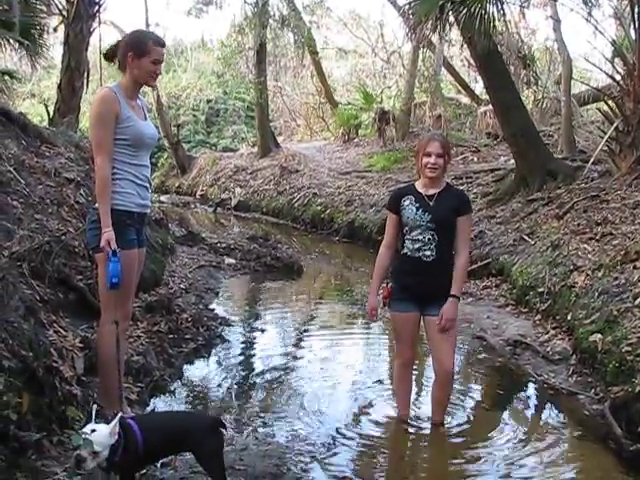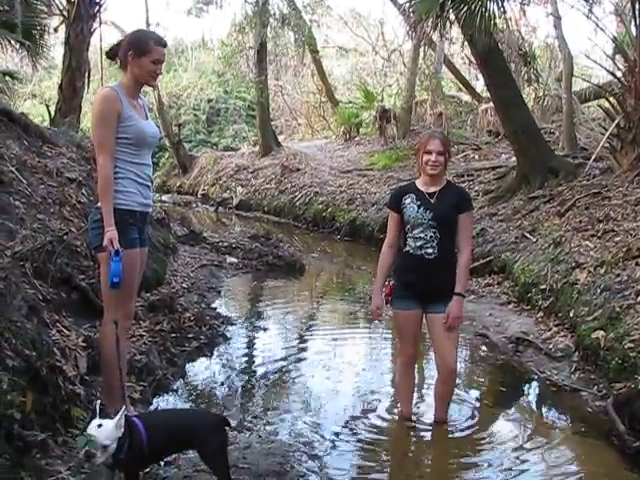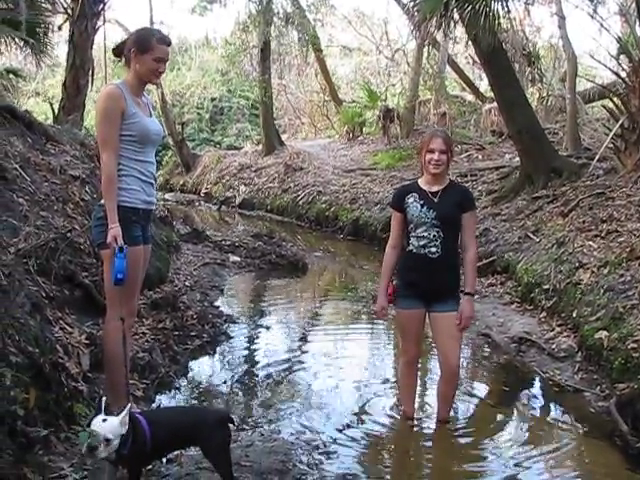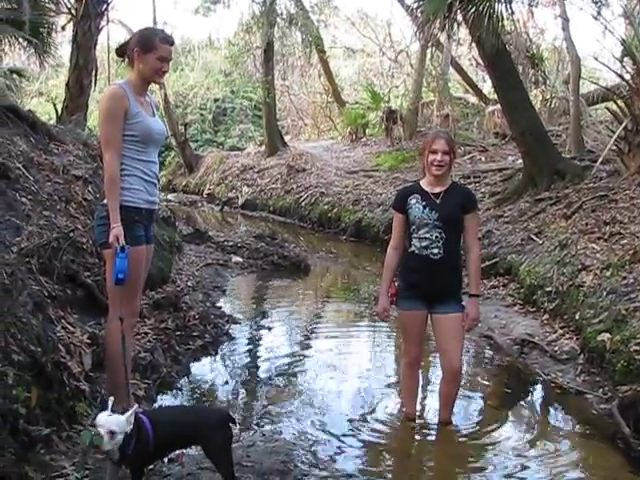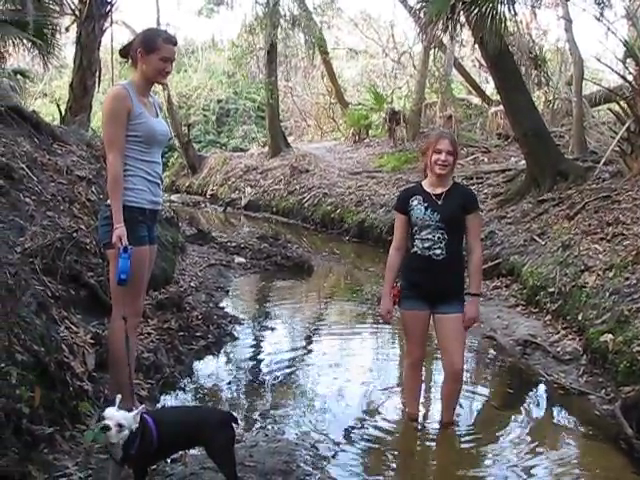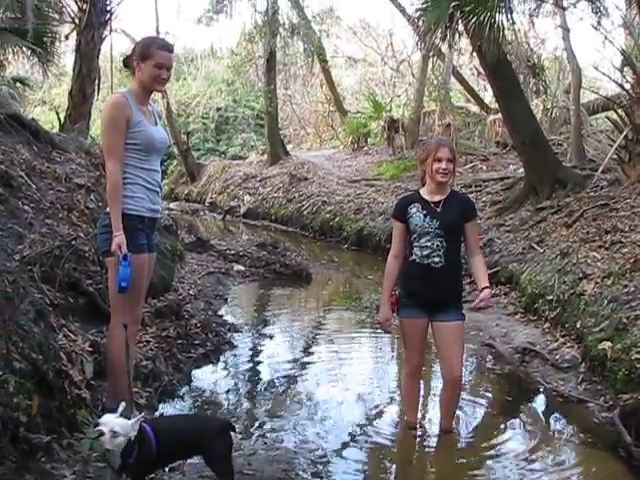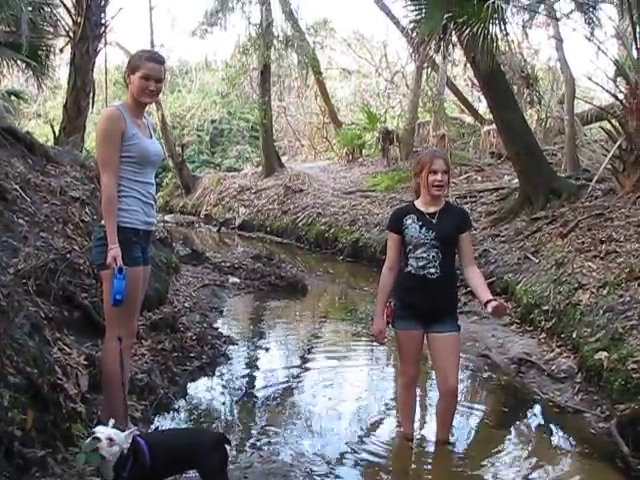
dt=0.2s
person 1, frame 1
left shoulder: (140, 104)
right shoulder: (108, 98)
right elbow: (102, 164)
left wrist: (138, 217)
right wrist: (106, 225)
left hip: (137, 216)
right hip: (116, 215)
left knee: (123, 316)
right knee: (113, 317)
left ankle: (116, 404)
right ankle: (112, 410)
person 1, frame 2
left shoulder: (142, 104)
right shoulder: (109, 98)
right elbow: (104, 164)
left wrist: (139, 217)
right wrist: (109, 224)
left hip: (139, 215)
right hip: (118, 215)
left knee: (126, 315)
right knee: (116, 316)
left ankle: (119, 402)
right ankle: (115, 409)
person 1, frame 3
left shoulder: (146, 101)
right shoulder: (113, 95)
right elbow: (108, 160)
left wrist: (142, 214)
right wrist: (113, 221)
left hip: (143, 212)
right hip: (121, 212)
left knee: (129, 312)
right knee: (119, 313)
left ankle: (121, 399)
right ankle: (117, 406)
person 1, frame 4
left shoulder: (149, 101)
right shoulder: (117, 95)
right elbow: (111, 160)
left wrist: (144, 215)
right wrist: (115, 221)
left hip: (145, 212)
right hip: (124, 212)
left knee: (131, 312)
right knee: (121, 313)
left ankle: (121, 399)
right ankle: (120, 404)
person 1, frame 5
left shoulder: (153, 102)
right shoulder: (120, 96)
right elbow: (114, 161)
left wrist: (148, 214)
right wrist: (118, 222)
left hip: (149, 212)
right hip: (128, 212)
left knee: (134, 312)
right knee: (125, 313)
left ankle: (124, 399)
right ankle: (124, 404)
person 1, frame 6
left shoulder: (152, 111)
right shoulder: (119, 104)
right elbow: (113, 169)
left wrist: (147, 222)
right wrist: (117, 229)
left hip: (148, 221)
right hip: (127, 220)
left knee: (133, 320)
right knee: (124, 320)
left ankle: (120, 406)
right ankle: (121, 412)
person 1, frame 7
left shoulder: (147, 123)
right shoulder: (114, 117)
right elbow: (108, 182)
left wrist: (142, 235)
right wrist: (113, 242)
left hip: (143, 233)
right hip: (122, 233)
left knee: (128, 333)
right knee: (119, 333)
left ankle: (115, 420)
right ankle: (117, 426)
person 2, frame 1
left shoulder: (457, 199)
right shoulder: (400, 197)
left elbow: (462, 252)
right elbow: (388, 246)
left wrist: (453, 299)
right wrist: (373, 291)
left hip: (439, 294)
right hip: (404, 291)
left knee: (445, 368)
right knee: (403, 359)
left ankle: (437, 425)
right ankle: (402, 421)
person 2, frame 2
left shoulder: (458, 197)
right shoulder: (401, 195)
left elbow: (464, 249)
right elbow: (390, 245)
left wrist: (458, 296)
right wrist: (377, 291)
left hip: (442, 292)
right hip: (406, 289)
left knee: (448, 366)
right knee: (406, 357)
left ankle: (440, 422)
right ankle: (405, 419)
person 2, frame 3
left shoulder: (461, 196)
right shoulder: (404, 194)
left elbow: (469, 248)
right elbow: (394, 245)
left wrist: (468, 296)
right wrist: (382, 291)
left hip: (446, 291)
right hip: (409, 288)
left knee: (451, 365)
right knee: (409, 356)
left ankle: (442, 422)
right ankle: (407, 418)
person 2, frame 4
left shoulder: (463, 197)
right shoulder: (406, 195)
left elbow: (473, 249)
right elbow: (395, 246)
left wrist: (474, 297)
right wrist: (383, 292)
left hip: (448, 292)
right hip: (411, 289)
left knee: (453, 366)
right knee: (411, 357)
left ankle: (444, 423)
right ankle: (408, 419)
person 2, frame 5
left shoulder: (465, 197)
right shoulder: (408, 197)
left elbow: (475, 249)
right elbow: (398, 247)
left wrist: (474, 297)
right wrist: (386, 293)
left hip: (450, 293)
right hip: (413, 289)
left knee: (455, 366)
right knee: (414, 357)
left ankle: (446, 423)
right ankle: (411, 419)
person 2, frame 6
left shoulder: (462, 204)
right shoulder: (406, 204)
left elbow: (474, 254)
right elbow: (396, 255)
left wrist: (484, 287)
right wrist: (385, 301)
left hip: (448, 300)
right hip: (412, 297)
left knee: (453, 374)
right knee: (412, 365)
left ankle: (445, 431)
right ankle: (410, 427)
person 2, frame 7
left shoulder: (458, 216)
right shoulder: (401, 216)
left elbow: (469, 265)
right elbow: (390, 267)
left wrist: (488, 300)
right wrist: (379, 313)
left hip: (444, 312)
right hip: (407, 309)
left knee: (450, 385)
right knee: (408, 376)
left ankle: (442, 442)
right ankle: (406, 438)
